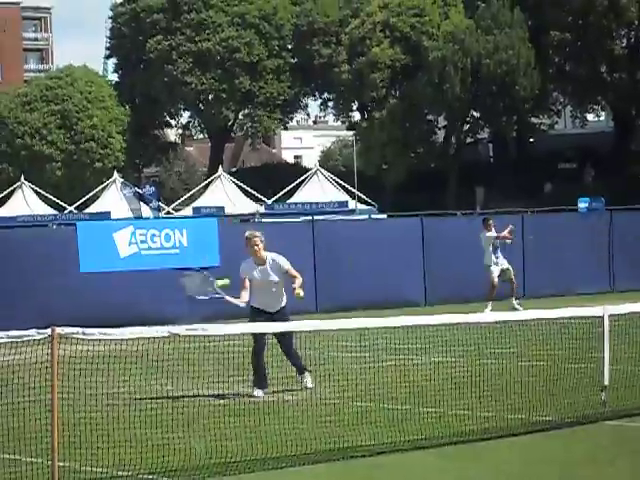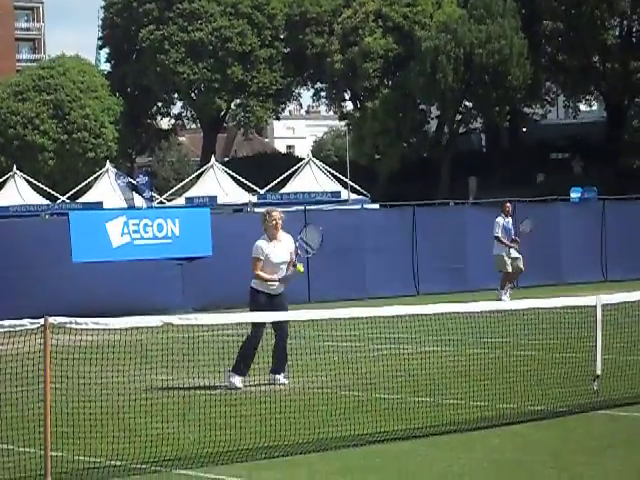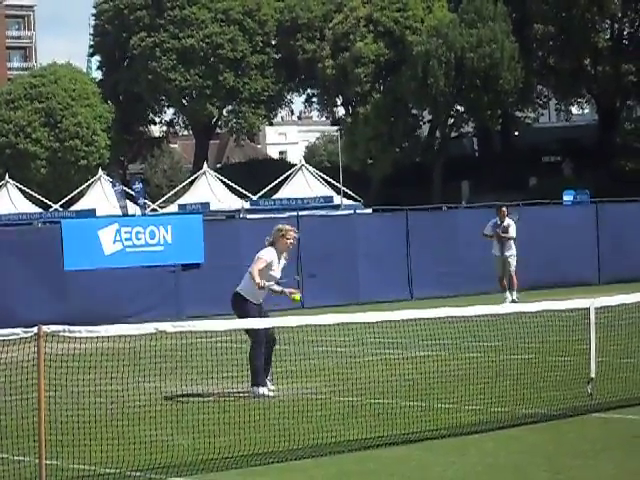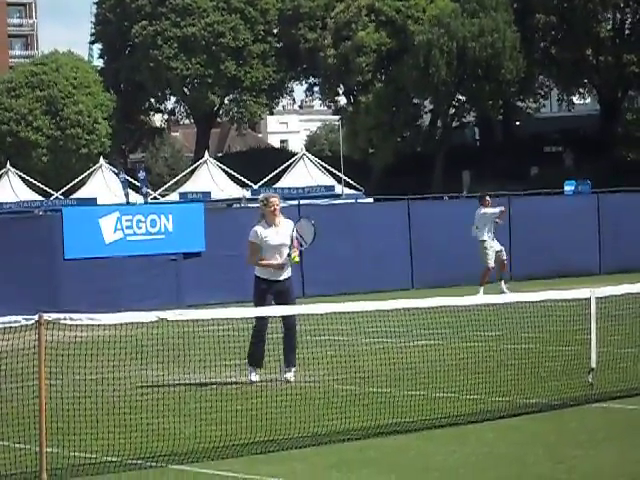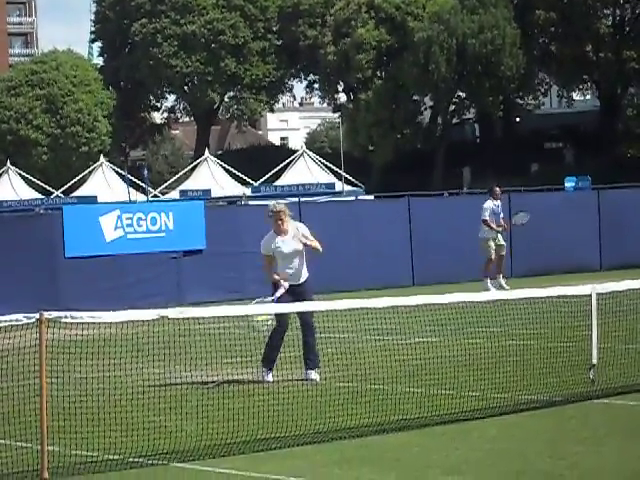
dt=1s
person 1, frame 1
left shoulder: (277, 260)
right shoulder: (245, 267)
left elbow: (297, 277)
right elbow: (246, 291)
left wrist: (297, 287)
right wrist: (242, 299)
left hip: (280, 310)
right hip: (258, 311)
left knee: (287, 347)
right knee: (259, 346)
left ankle: (303, 373)
right ankle: (259, 386)
person 1, frame 2
left shoulder: (288, 239)
right shoulder: (261, 245)
left elbow: (290, 263)
right elbow: (256, 274)
left wrist: (294, 266)
right wrist: (277, 279)
left hip: (278, 294)
right hip: (260, 293)
left knee: (282, 334)
right knee: (256, 334)
left ankle: (277, 373)
right ankle: (237, 373)
person 1, frame 3
left shoulder: (281, 258)
right shoulder: (268, 254)
right elbow: (253, 269)
left wrist: (284, 291)
right wrist: (258, 281)
left hip: (255, 302)
right hip: (243, 300)
left knee: (269, 338)
right knee: (258, 339)
left ankle: (263, 379)
right ankle: (257, 385)
person 1, frame 4
left shoulder: (289, 224)
right shoulder: (257, 230)
left elbow: (294, 249)
right elbow: (252, 259)
left wrist: (294, 255)
right wrist: (273, 264)
left hip: (285, 281)
right hip: (263, 281)
left knee: (290, 323)
right knee: (261, 324)
left ankle: (289, 367)
right ankle: (254, 367)
person 1, frame 5
left shoulder: (299, 228)
right shoulder: (267, 241)
left elbow: (318, 248)
right elbow: (269, 268)
left wrist: (306, 242)
right wrist: (276, 279)
left hip: (302, 284)
right hip: (282, 286)
left knee: (308, 325)
right knee: (281, 325)
left ankle: (311, 368)
right ankle: (267, 368)
